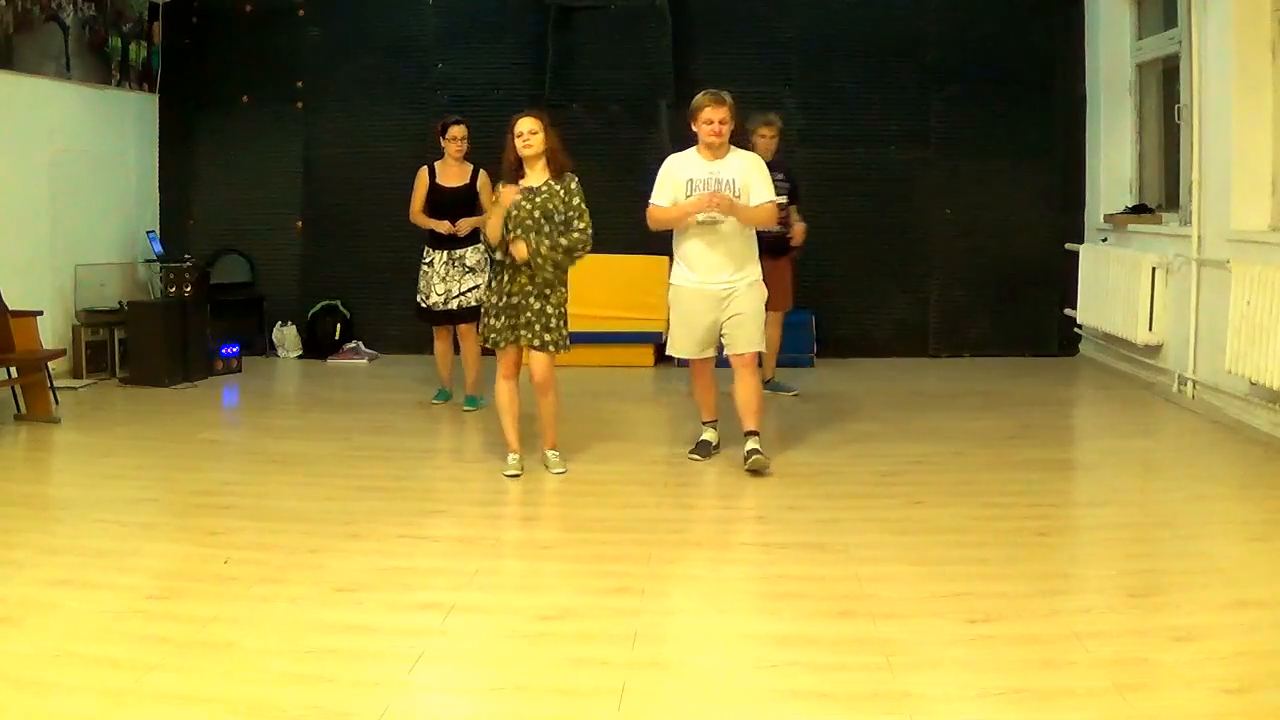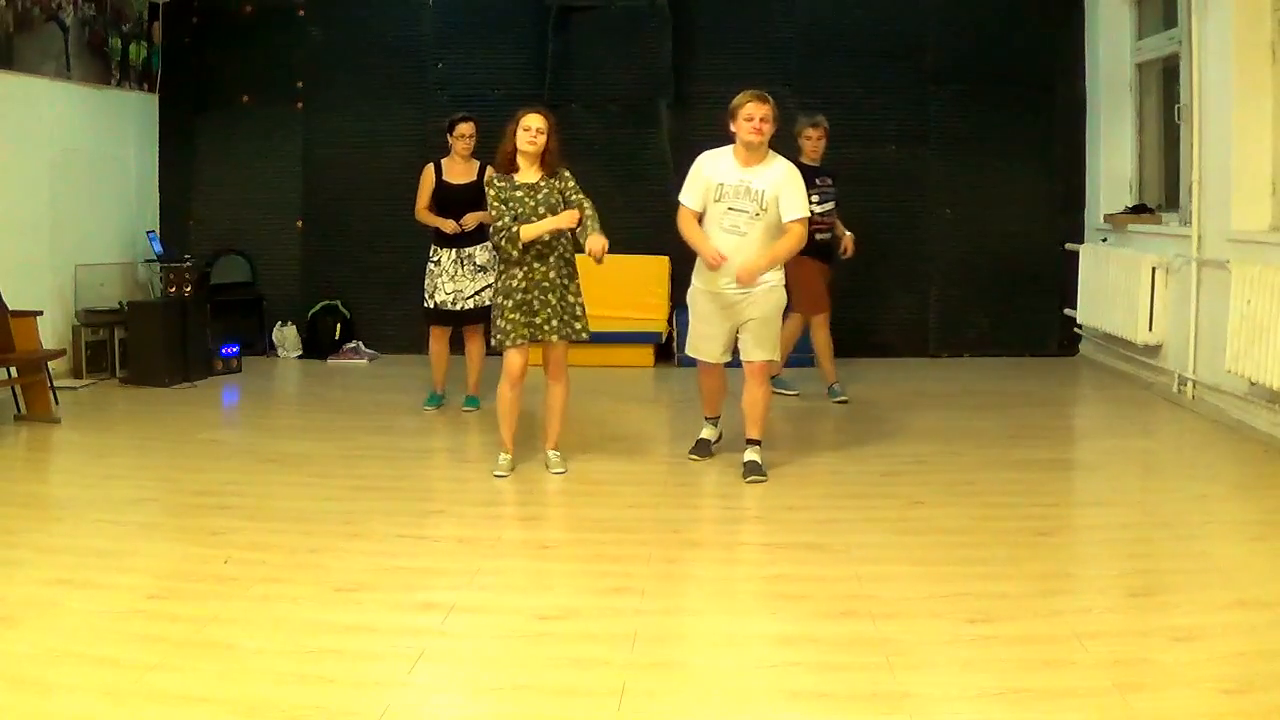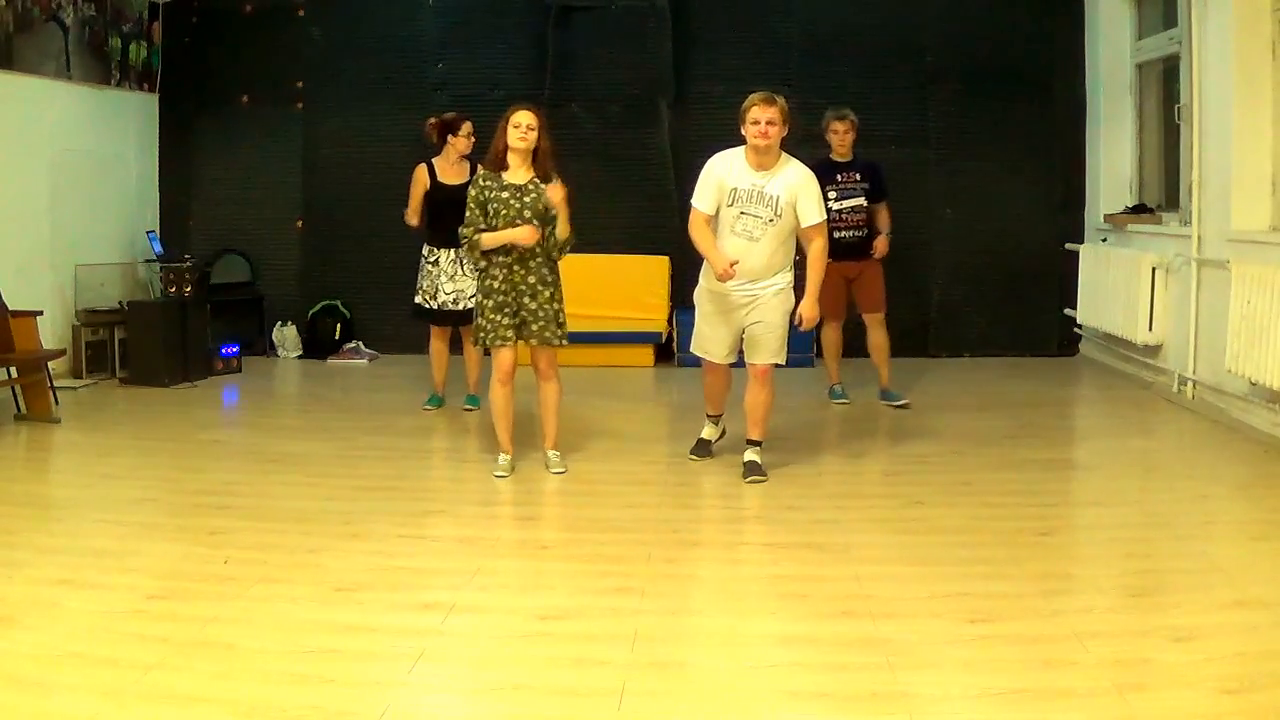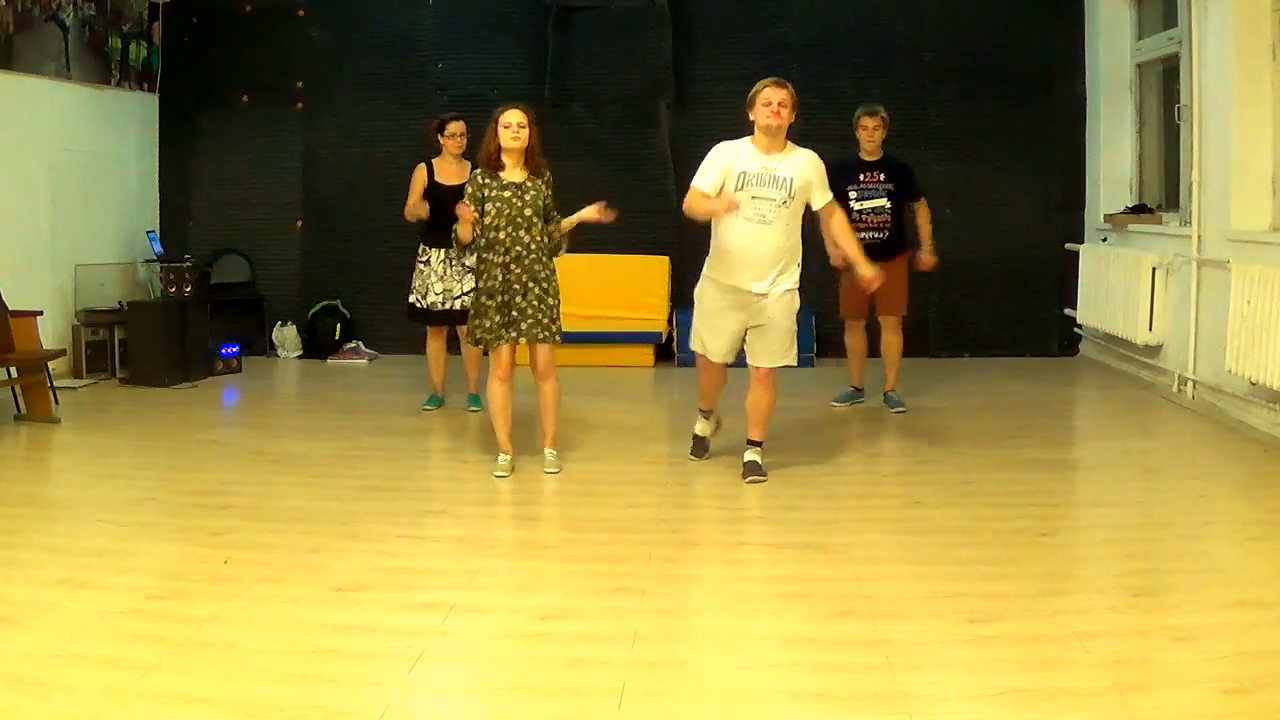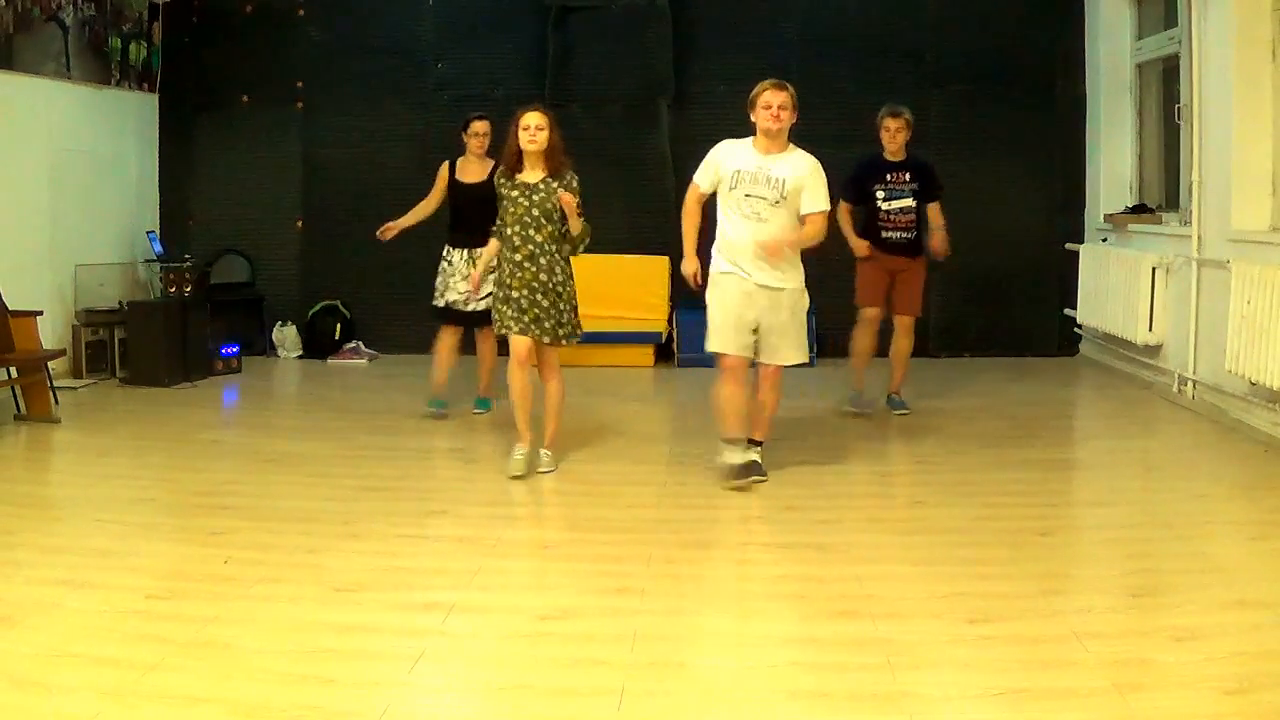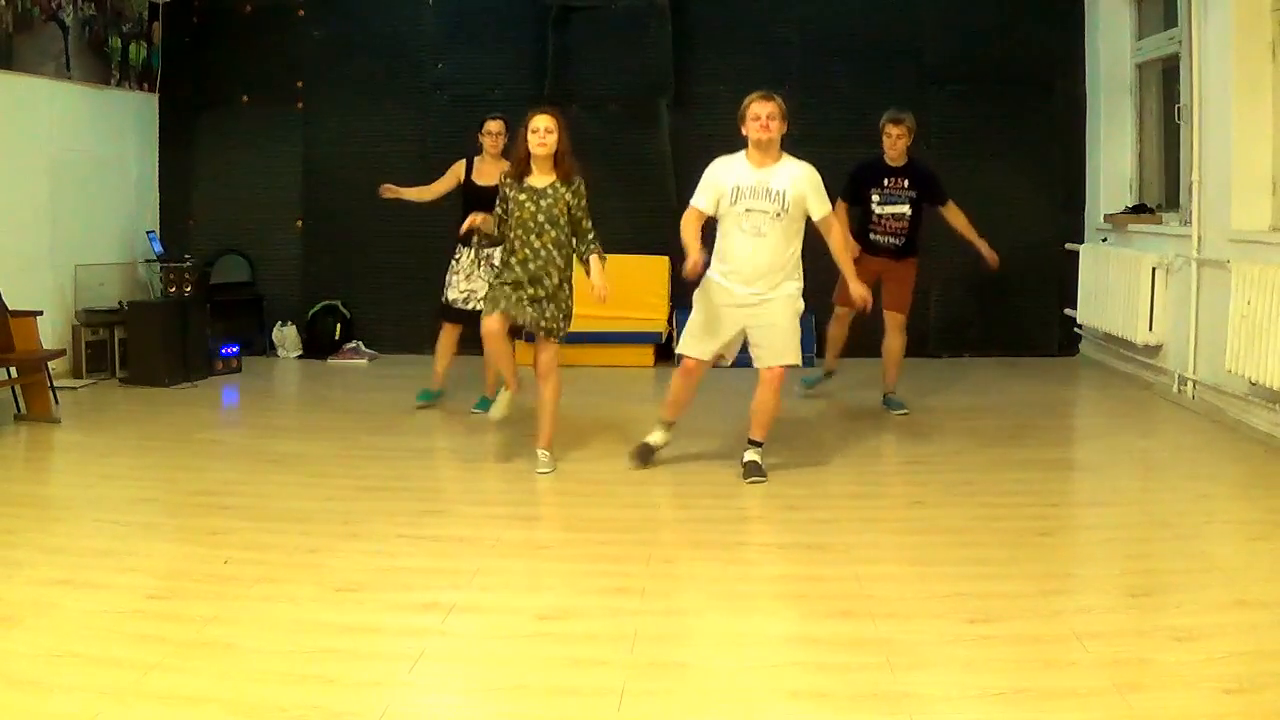
dt=0.5s
person 1, frame 1
left shoulder: (750, 163)
right shoulder: (676, 164)
left elbow: (770, 217)
right elbow: (654, 218)
left wrist: (734, 208)
right wrist: (694, 207)
left hip: (741, 282)
right hip: (690, 283)
left knee: (746, 360)
right knee: (699, 361)
left ankle: (752, 441)
right ankle: (709, 430)
person 1, frame 2
left shoulder: (785, 173)
right shoulder: (708, 163)
left elbow: (798, 233)
right elbow: (685, 217)
left wrist: (760, 264)
right wrist: (703, 248)
left hip: (763, 289)
right hip: (710, 287)
left knee: (758, 368)
right knee: (709, 363)
left ankle: (753, 450)
right ankle: (711, 427)
person 1, frame 3
left shoulder: (800, 178)
right shoulder: (719, 165)
left elbow: (816, 240)
right elbow: (698, 222)
left wrist: (811, 297)
right wrist: (716, 260)
left hip: (771, 290)
right hip: (718, 287)
left knee: (761, 370)
right knee: (714, 362)
left ankle: (753, 452)
right ankle: (713, 424)
person 1, frame 4
left shoulder: (808, 162)
right shoulder: (725, 153)
left elbow: (832, 215)
right elbow: (691, 204)
left wrist: (860, 262)
right wrist: (712, 206)
left hip: (777, 289)
right hip: (724, 283)
left knee: (764, 372)
right knee: (710, 359)
left ankle: (754, 451)
right ankle: (706, 419)
person 1, frame 5
left shoulder: (806, 166)
right shoulder: (726, 152)
left elbow: (818, 227)
right elbow: (694, 198)
left wrist: (787, 242)
right wrist: (689, 253)
left hip: (783, 285)
right hip: (729, 276)
left knee: (771, 368)
right knee: (733, 363)
left ankle: (754, 449)
right ankle: (732, 448)
person 1, frame 6
left shoulder: (804, 175)
right shoulder: (722, 168)
left elbow: (831, 228)
right elbow: (692, 217)
left wrist: (852, 280)
right wrist: (693, 249)
left hip: (778, 294)
right hip: (723, 288)
left knee: (773, 374)
right knee: (690, 364)
left ankle: (753, 451)
right ankle: (661, 431)
person 2, frame 1
left shoulder: (566, 183)
right shoulder: (507, 187)
left elbow: (580, 236)
right elbow: (490, 239)
left wrist: (534, 250)
right wrist: (500, 209)
left hip: (544, 288)
right hip: (507, 286)
left knee: (541, 375)
right knee: (506, 369)
left ankle: (550, 447)
right ankle: (514, 450)
person 2, frame 2
left shoulder: (560, 177)
right shoulder: (498, 182)
left elbow: (584, 208)
right elbow: (502, 235)
left wrist: (593, 234)
right wrist: (552, 222)
left hip: (559, 282)
right hip: (516, 283)
left knee: (556, 368)
right knee: (513, 369)
left ankle: (552, 447)
right ankle: (507, 449)
person 2, frame 3
left shoulder: (548, 181)
right shoulder: (485, 179)
left elbow: (562, 242)
right elbow: (470, 236)
left wrist: (562, 209)
right wrist: (508, 236)
left hip: (540, 284)
right hip: (498, 284)
left knee: (546, 367)
right knee: (503, 368)
left ankle: (551, 447)
right ankle: (505, 451)
person 2, frame 4
left shoulder: (541, 178)
right shoulder: (481, 178)
right elbow: (464, 239)
left wrist: (581, 216)
right wrist: (465, 221)
left hip: (538, 281)
right hip: (496, 283)
left knee: (544, 365)
right knee: (501, 367)
left ankle: (550, 446)
right ankle: (504, 450)
person 2, frame 5
left shoulder: (565, 180)
right shoulder: (506, 178)
left elbow: (577, 240)
left wrist: (572, 212)
right wrist: (481, 266)
left hip: (553, 279)
right hip: (514, 279)
left knee: (548, 362)
right knee: (520, 354)
left ankle: (549, 443)
right ankle: (523, 442)
person 2, frame 6
left shoulder: (572, 185)
right shoulder: (511, 181)
left elbow: (585, 236)
right elbow: (500, 227)
left wrist: (597, 269)
right wrist: (481, 220)
left hip: (554, 281)
right hip: (513, 274)
left knee: (546, 366)
right knee: (491, 326)
left ankle: (544, 447)
right ankle: (511, 385)
person 3, frame 1
left shoulder: (784, 172)
left elbow: (791, 210)
left wrist: (799, 225)
left hip: (780, 253)
left knee: (775, 315)
left ankle: (769, 377)
person 3, frame 2
left shoulder: (829, 176)
left wrist: (844, 233)
left hip: (824, 257)
right hip: (801, 256)
left knee: (799, 317)
right knee: (820, 317)
left ankle: (773, 373)
right ankle: (833, 382)
person 3, frame 3
left shoulder: (869, 170)
right shoulder: (816, 172)
left elbow: (881, 209)
left wrist: (883, 236)
left hip: (867, 257)
right hip: (831, 259)
left knee: (875, 319)
right knee: (832, 321)
left ankle: (885, 386)
right ankle: (835, 383)
person 3, frame 4
left shoulder: (900, 169)
right shoulder: (842, 171)
left elbow: (920, 208)
left wrist: (926, 246)
left hip: (892, 258)
left knee: (891, 322)
right knee: (853, 322)
left ankle: (891, 390)
right ankle: (856, 387)
person 3, frame 5
left shoulder: (923, 170)
right shoulder: (865, 168)
left elbow: (934, 211)
right elbow: (843, 209)
left wrist: (939, 233)
right wrist: (853, 238)
left hip: (911, 258)
right hip: (875, 254)
left knee: (905, 323)
right knee: (869, 317)
left ankle: (894, 391)
right ankle: (857, 388)
person 3, frame 6
left shoulder: (922, 175)
right shoulder: (864, 171)
left elbow: (949, 209)
right elbow: (841, 206)
left wrist: (979, 243)
left hip: (902, 260)
right hip: (865, 255)
left knee: (896, 323)
right knee: (841, 313)
left ankle: (890, 392)
right ankle: (828, 368)
person 4, frame 1
left shoulder: (479, 175)
right shoulder: (426, 173)
right elbow: (415, 213)
left wrist: (473, 222)
right wrist: (435, 224)
left hip: (470, 256)
right hip: (436, 256)
left knee: (466, 326)
right knee: (440, 327)
left ankle: (472, 391)
right ankle: (445, 386)
person 4, frame 2
left shoulder: (486, 171)
right shoulder: (432, 170)
right elbow: (420, 211)
left wrist: (481, 216)
right wrist: (441, 221)
left hip: (477, 254)
right hip: (443, 255)
left knee: (474, 328)
right knee: (439, 328)
left ankle: (472, 392)
right ankle: (438, 390)
person 4, frame 3
left shoulder: (477, 171)
right shoulder: (425, 171)
right elbow: (414, 210)
right wrist: (412, 218)
left hip: (471, 254)
right hip: (438, 256)
left knee: (471, 326)
right knee: (439, 327)
left ankle: (472, 392)
right ankle: (438, 391)
person 4, frame 4
left shoulder: (476, 172)
right shoulder: (424, 170)
right elbow: (408, 212)
right wrist: (417, 210)
left hip: (467, 255)
right hip: (433, 256)
left knee: (467, 327)
right knee: (435, 327)
left ankle: (473, 391)
right ankle: (437, 391)
person 4, frame 5
left shoulder: (499, 171)
right shoulder: (448, 167)
right elbow: (431, 204)
right wrist: (400, 223)
right hip: (455, 254)
left knee: (485, 326)
right knee: (452, 324)
left ankle: (484, 393)
right ankle: (438, 392)
person 4, frame 6
right shoulder: (465, 166)
right elbow: (431, 192)
right wrist: (398, 192)
left hip: (497, 254)
right hip: (466, 253)
right knee: (451, 322)
left ankle: (490, 394)
right ankle: (435, 385)
